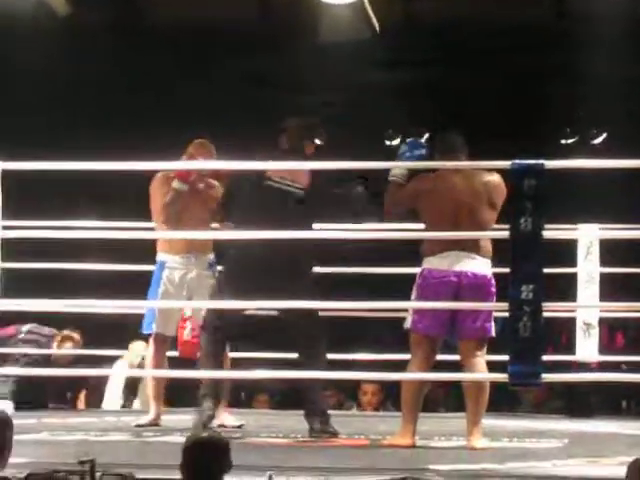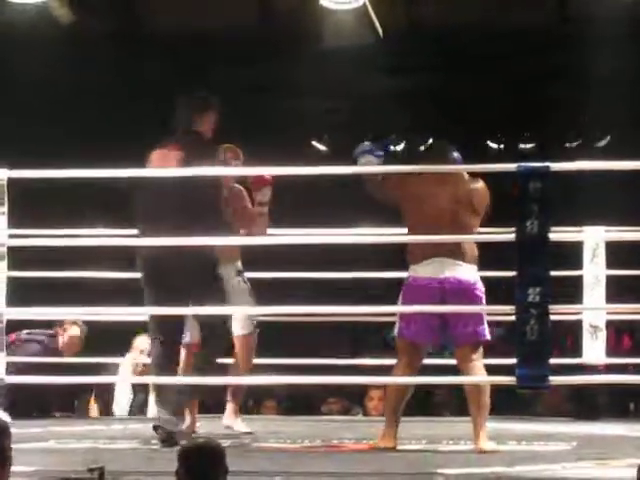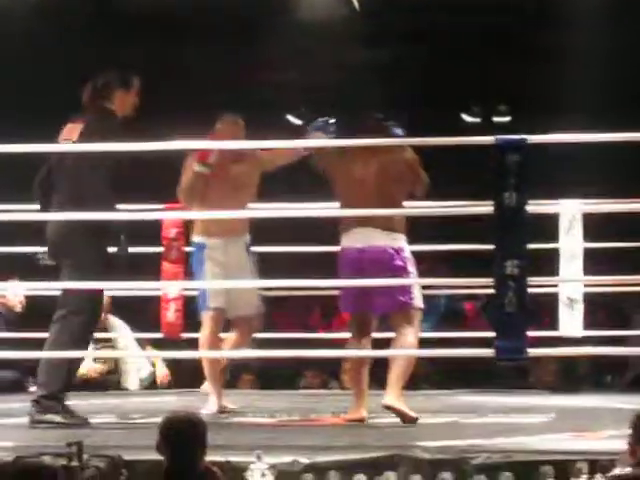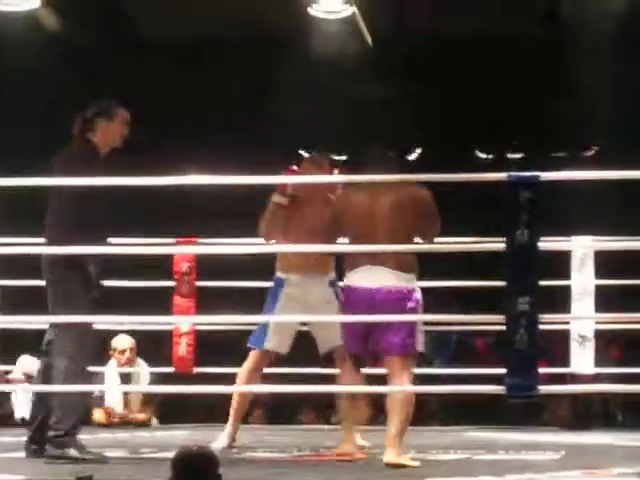
dt=0.5s
person 1, frame 1
left shoulder: (256, 166)
right shoulder: (315, 175)
left elbow: (227, 207)
left hip: (245, 261)
right hip: (289, 267)
left knee: (214, 329)
right knee: (311, 340)
left ankle: (207, 400)
right ankle: (318, 418)
person 1, frame 2
left shoulder: (156, 155)
right shoulder: (202, 154)
left elbow: (140, 208)
right elbow: (208, 210)
right wrist: (229, 234)
left hip: (154, 254)
right hip: (191, 255)
left knee: (165, 341)
right knee: (212, 335)
left ankle: (169, 424)
right ankle: (173, 411)
person 1, frame 3
left shoulder: (76, 125)
right shoulder: (107, 128)
left elbow: (44, 180)
right elbow: (97, 187)
left wrist: (51, 219)
right wrist: (117, 229)
left hip: (63, 224)
right hip: (82, 229)
left knee: (76, 313)
right knee: (74, 314)
left ankle: (50, 396)
right ankle: (47, 400)
person 1, frame 4
left shoulder: (89, 161)
right shoulder: (76, 159)
right elbow: (60, 217)
left wrist: (91, 262)
right wrist: (87, 260)
left hip: (72, 266)
right hip: (67, 265)
left knee: (60, 351)
right knee: (75, 349)
left ankle: (39, 438)
right ankle: (62, 438)
person 2, frame 1
left shoulder: (425, 183)
right shoulder: (494, 182)
left elbow: (390, 206)
left wrist: (399, 168)
left hip: (438, 270)
right hip: (478, 271)
left knee: (421, 353)
right knee: (474, 355)
left ankle: (407, 431)
right ankle: (475, 433)
person 2, frame 2
left shoulder: (409, 186)
right shoulder: (477, 189)
left elbow: (376, 187)
left wrist: (367, 161)
left hip: (423, 278)
right hip: (464, 277)
left knee: (407, 359)
right knee: (472, 359)
left ankle: (389, 434)
right ankle: (481, 436)
person 2, frame 3
left shoulder: (340, 161)
right shoulder: (402, 158)
left elbow: (319, 154)
right elbow: (421, 188)
left wrist: (318, 136)
left hip: (351, 247)
right hip: (388, 246)
left knee: (360, 329)
right knee: (407, 323)
left ankle: (358, 404)
right ankle: (394, 391)
person 2, frame 4
left shoulder: (348, 197)
right shoulder: (416, 195)
right elbow: (430, 234)
left hip: (357, 284)
right hip: (397, 286)
right knee: (399, 370)
right ankle: (394, 448)
person 3, frame 1
left shoulder: (213, 187)
right shoulder: (164, 180)
right elbow: (166, 218)
right wrist: (182, 181)
left hip: (204, 266)
right hip: (170, 266)
right knee: (158, 339)
right ankle: (155, 410)
person 3, frame 2
left shoulder: (238, 192)
left elbow: (257, 232)
left wrist: (262, 196)
right wrist: (219, 189)
left hip: (231, 272)
left knee: (246, 340)
right knee: (190, 347)
left ankle: (232, 410)
right ankle: (190, 417)
person 3, frame 3
left shoulder: (252, 160)
right shoulder: (196, 159)
left elbow: (290, 154)
right elbow: (185, 200)
right wrist: (202, 164)
left hip: (239, 247)
right hip: (208, 247)
left knee: (248, 322)
right knee: (212, 317)
left ankle: (212, 383)
right ankle: (214, 394)
person 3, frame 4
left shoulder: (333, 203)
right shoulder: (283, 199)
right elbow: (267, 233)
right wrist: (282, 194)
left hip: (321, 285)
right hip: (289, 285)
left knee: (345, 355)
right knee: (258, 356)
left ankle: (350, 429)
right ankle: (231, 428)
